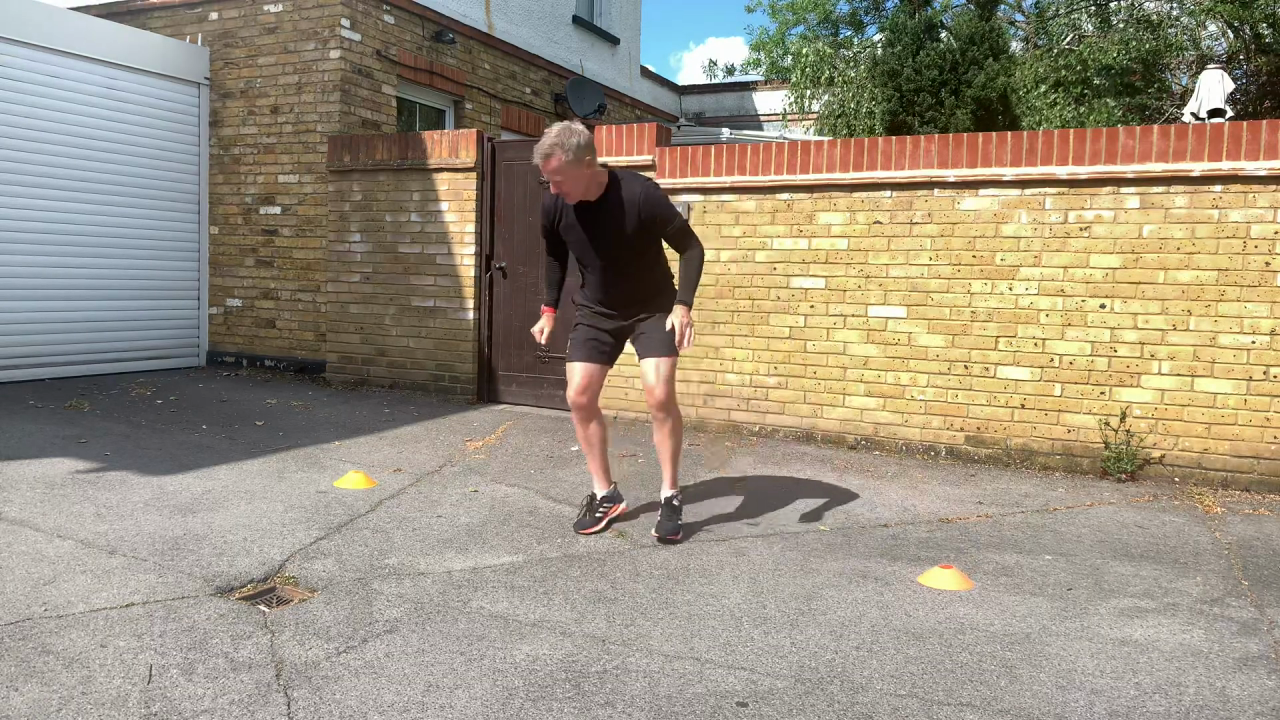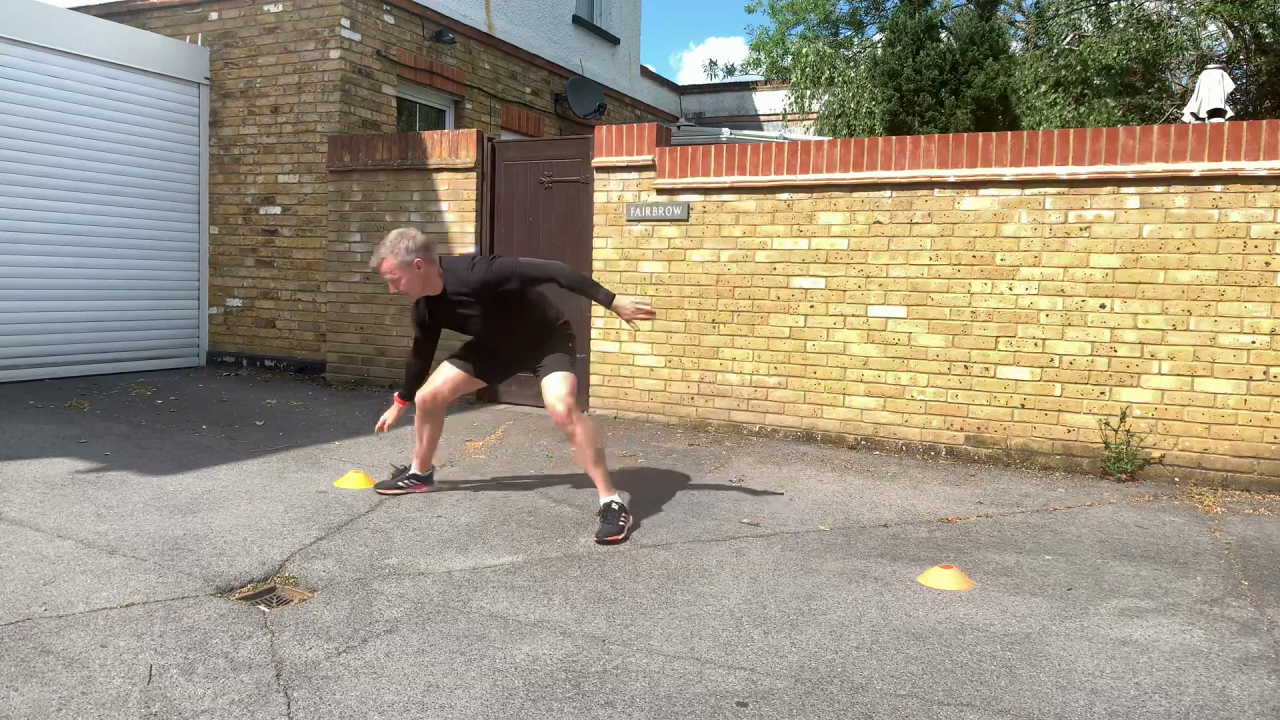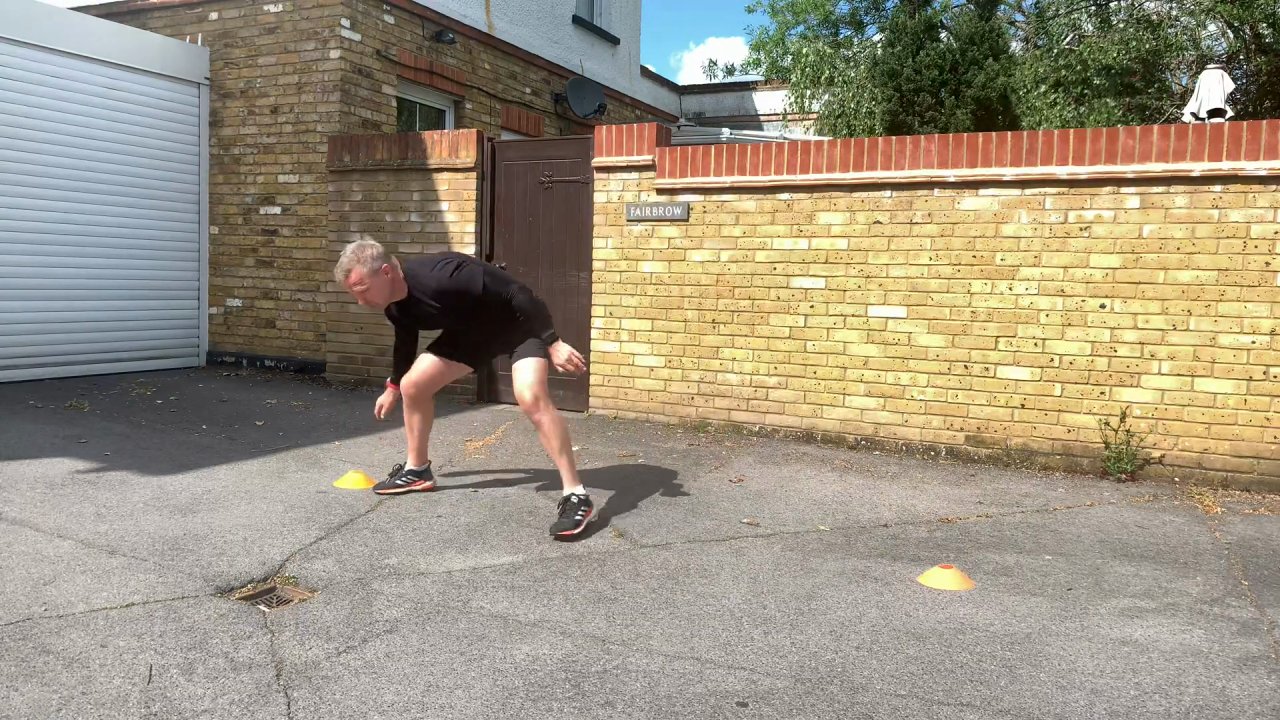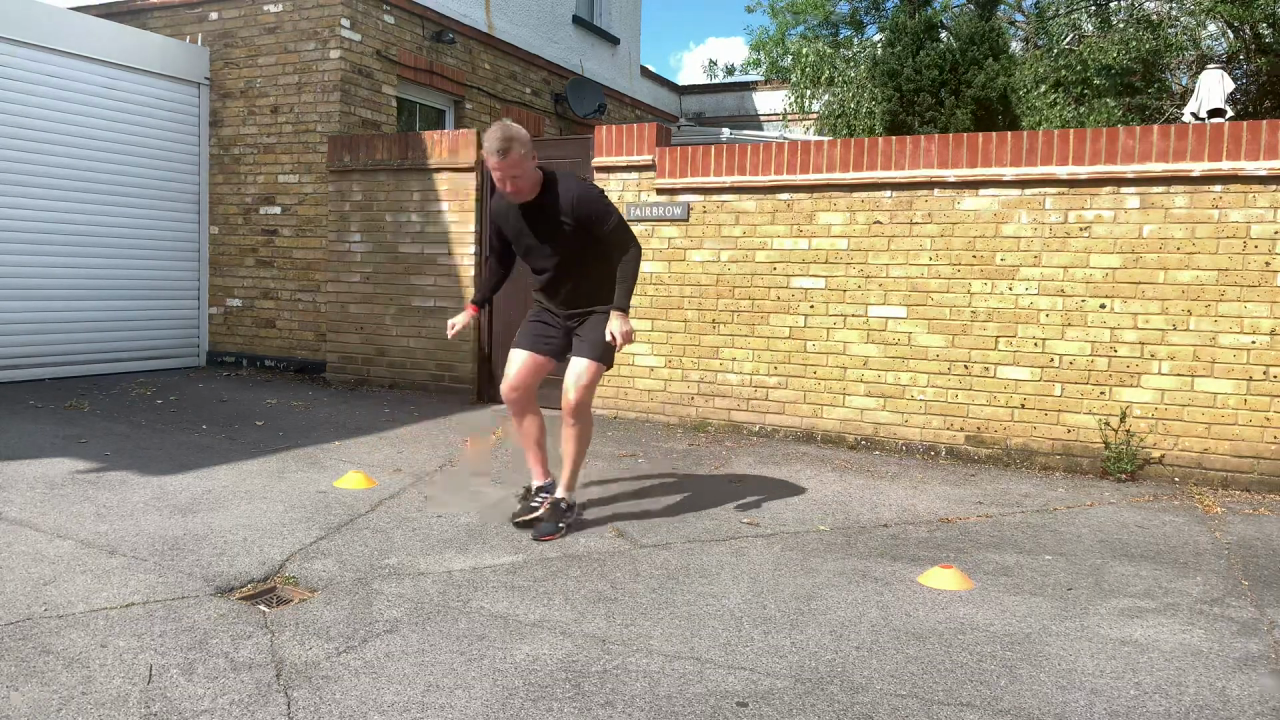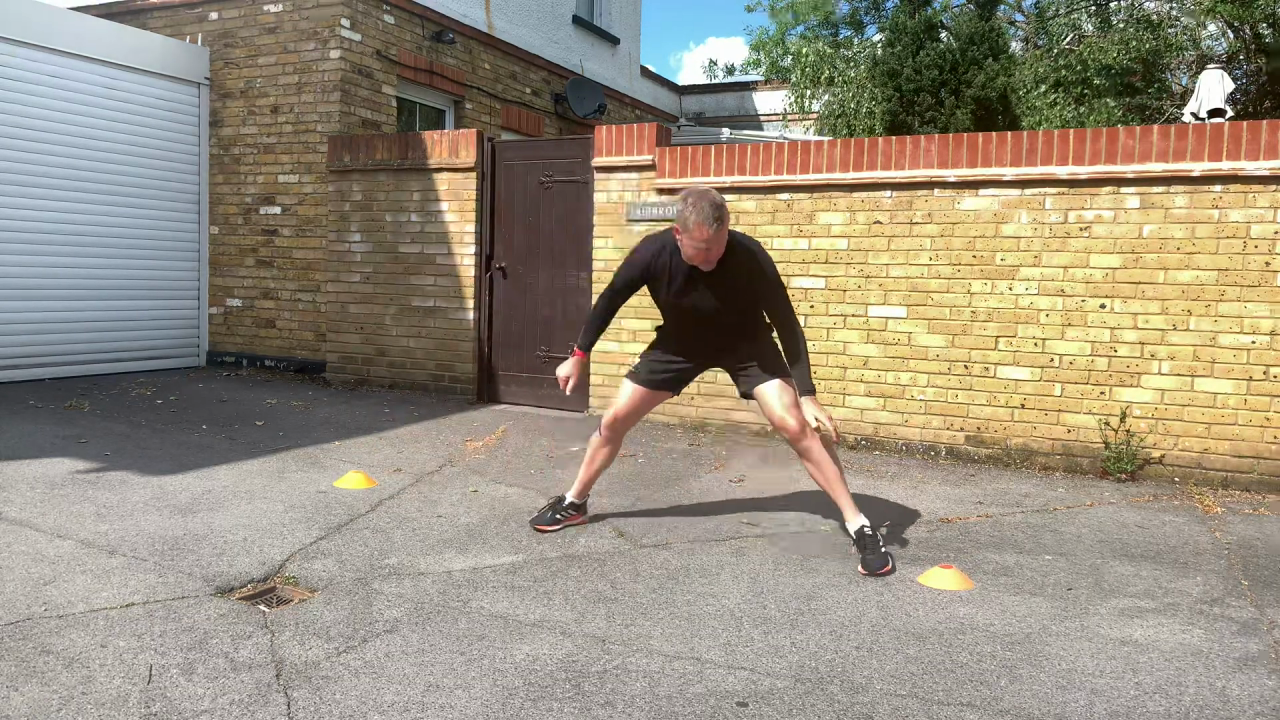
dt=0.4s
person 1, frame 1
left shoulder: (641, 195)
right shoulder: (554, 207)
left elbow: (690, 246)
right elbow: (555, 258)
left wrist: (682, 305)
right wrist: (549, 312)
left hip: (652, 307)
right hip: (596, 308)
left knee: (660, 396)
right knee: (579, 398)
left ankle: (669, 496)
right ankle: (605, 494)
person 1, frame 2
left shoulder: (474, 274)
right shoulder: (425, 305)
left elbow: (549, 272)
right elbow: (422, 351)
left wrist: (612, 301)
right wrist: (399, 403)
left hip: (548, 342)
right hip: (498, 348)
left knee: (562, 410)
right knee: (428, 399)
left ankle: (610, 503)
right ankle: (419, 473)
person 1, frame 3
left shoulder: (443, 277)
right shoulder: (395, 305)
left elbow: (517, 292)
right elbow: (404, 339)
left wrist: (553, 342)
right wrist: (393, 387)
left hip: (517, 326)
right hip: (471, 332)
left knee: (531, 397)
right knee: (414, 387)
left ankle: (575, 495)
right ankle: (415, 471)
person 1, frame 4
left shoulder: (579, 196)
right shoulder: (501, 210)
left elbow: (628, 248)
right elbow: (500, 261)
left wrist: (619, 311)
right wrist: (473, 308)
left hip: (598, 309)
right hip: (550, 307)
left knee: (574, 400)
right knee: (513, 390)
left ankle: (564, 497)
right ankle: (542, 486)
person 1, frame 5
left shoulder: (748, 255)
right shoulder: (652, 255)
left elbow: (786, 325)
right elbow: (609, 301)
left wrist: (805, 395)
right wrist: (577, 357)
left hip: (746, 343)
right hip: (679, 344)
left knee: (794, 427)
right knee: (615, 419)
left ankle: (857, 526)
right ankle: (573, 502)
